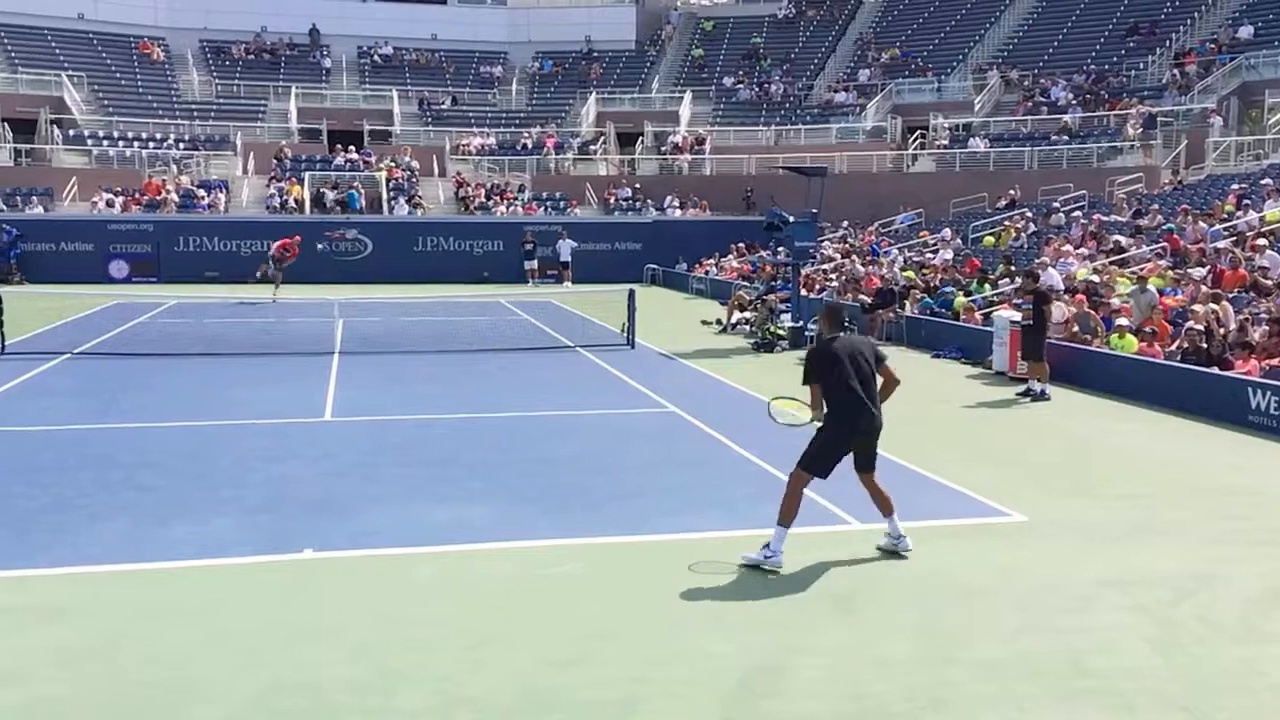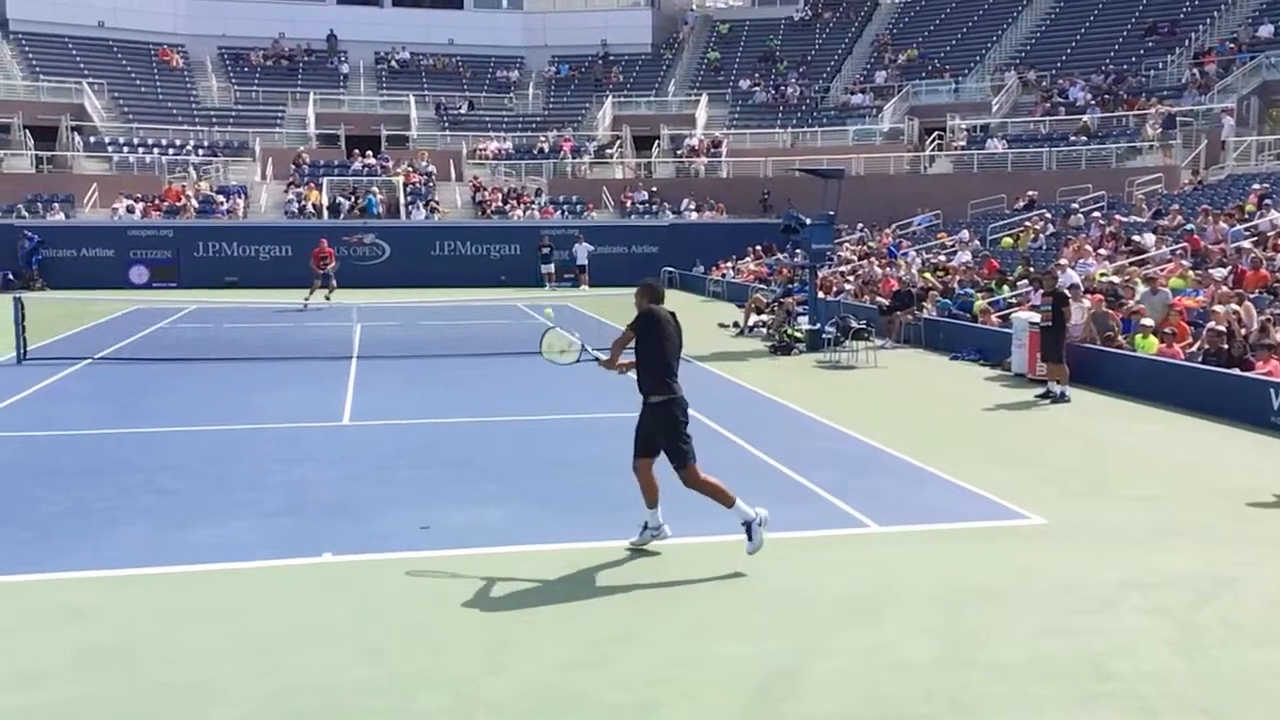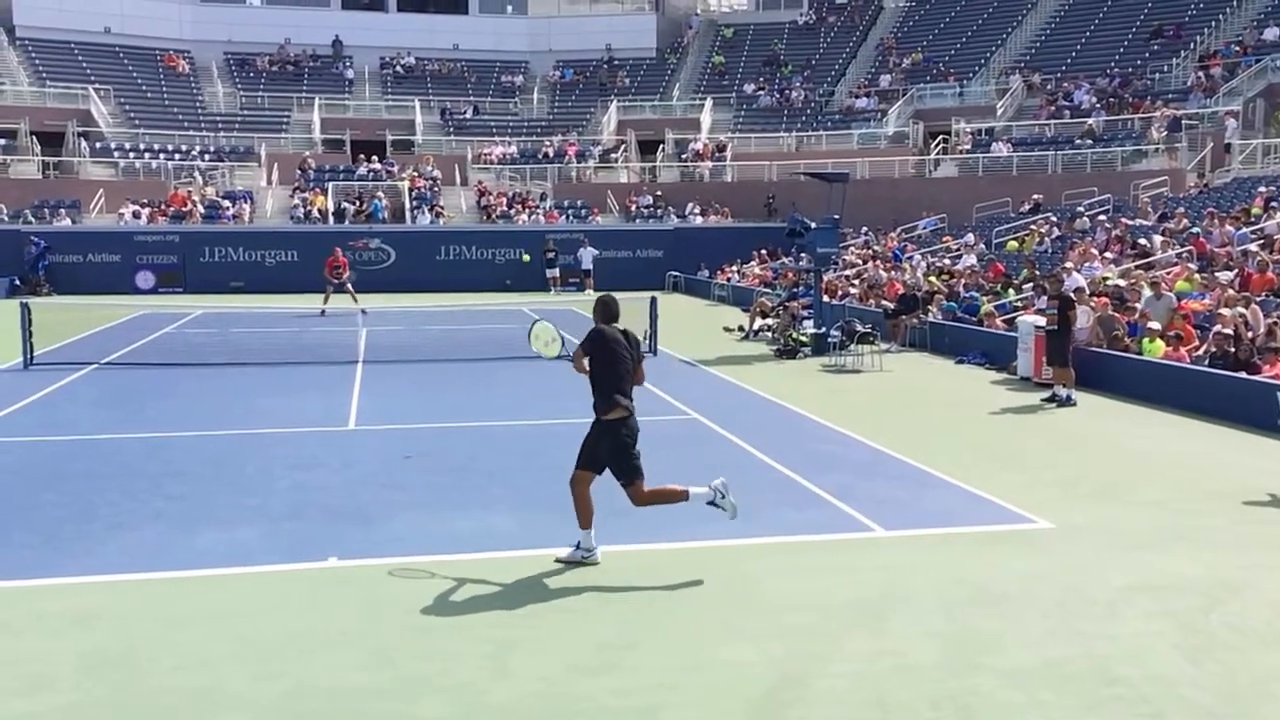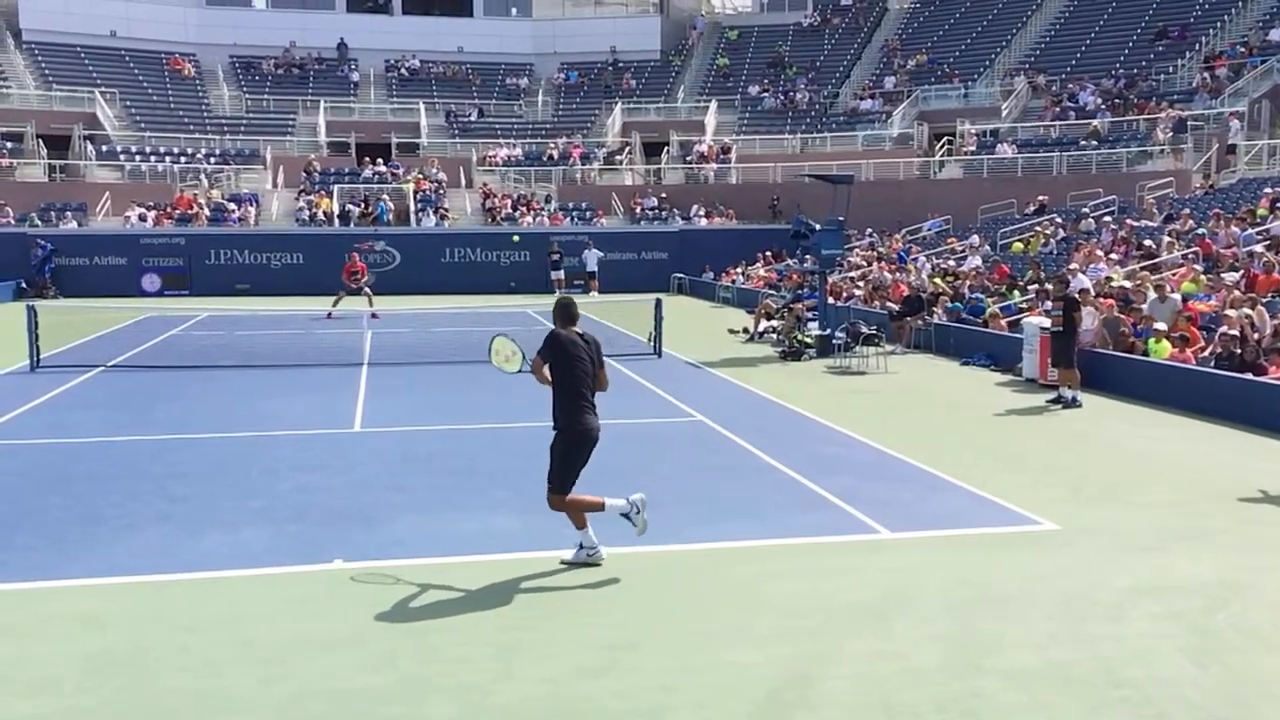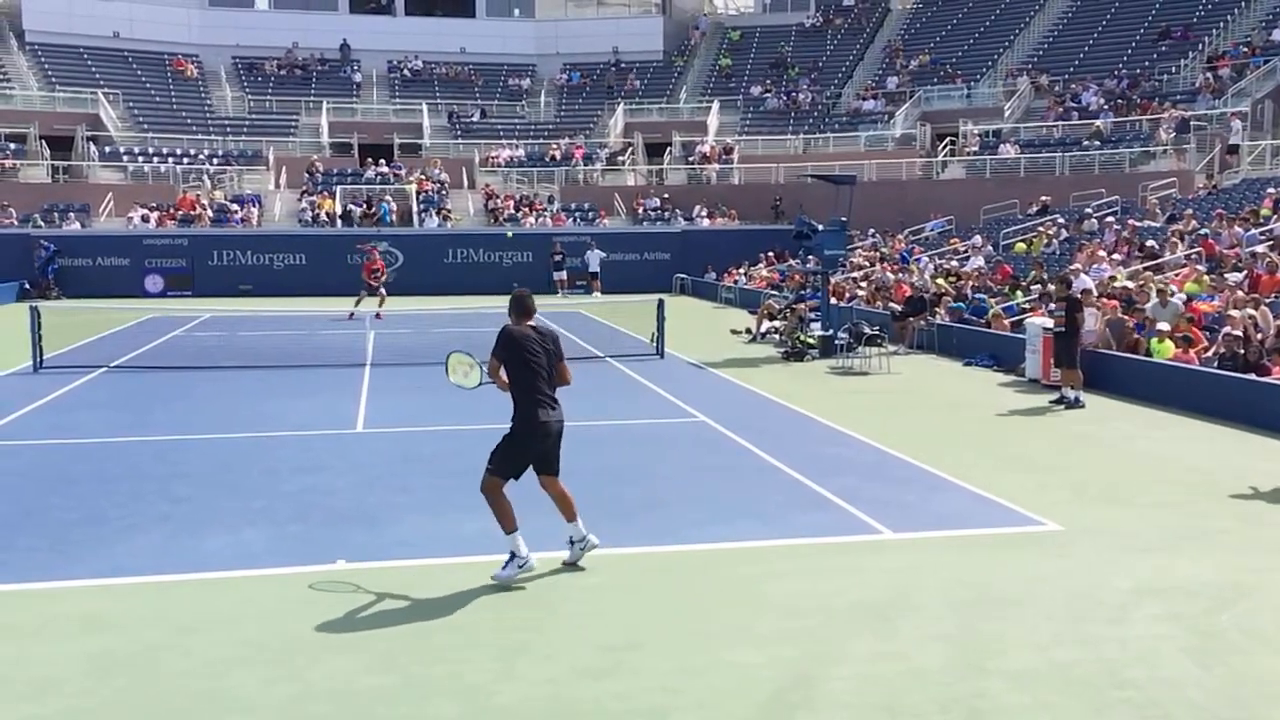
dt=1s
person 1, frame 1
left shoulder: (817, 352)
right shoulder: (865, 344)
left elbow: (816, 405)
right elbow: (892, 380)
left wrist: (820, 415)
left hip: (841, 425)
right hip: (871, 423)
left knee: (797, 481)
right knee: (868, 480)
left ankle: (773, 551)
right ankle: (897, 536)
person 1, frame 2
left shoulder: (649, 314)
right shoulder: (669, 321)
left elbow: (620, 344)
left wrist: (612, 361)
right wrist: (634, 364)
left hip: (666, 406)
right hip: (654, 405)
left knee: (691, 477)
right knee: (641, 466)
left ankle: (750, 517)
right ankle: (655, 525)
person 1, frame 3
left shoulder: (599, 334)
right shoulder: (631, 339)
left elbow: (577, 359)
right elbow: (639, 379)
left wrist: (585, 369)
left hip: (616, 426)
right hip: (607, 424)
left knee: (640, 496)
right knee: (578, 481)
left ankle: (711, 494)
right ankle: (587, 547)
person 1, frame 4
left shoulder: (556, 338)
right shoulder: (592, 342)
left elbow: (536, 368)
right elbow: (602, 384)
left wrist: (549, 379)
left hip: (574, 429)
right hip: (587, 425)
left knee: (558, 500)
right knee: (559, 491)
left ankle: (627, 505)
right ankle: (590, 547)
person 1, frame 5
left shoulder: (509, 333)
right shoulder: (550, 336)
left elbow: (493, 372)
right elbow: (565, 378)
left wrist: (505, 382)
left hip: (530, 422)
right hip: (554, 419)
left knee: (491, 485)
right knee: (550, 482)
left ankle: (520, 555)
right ankle: (581, 538)
